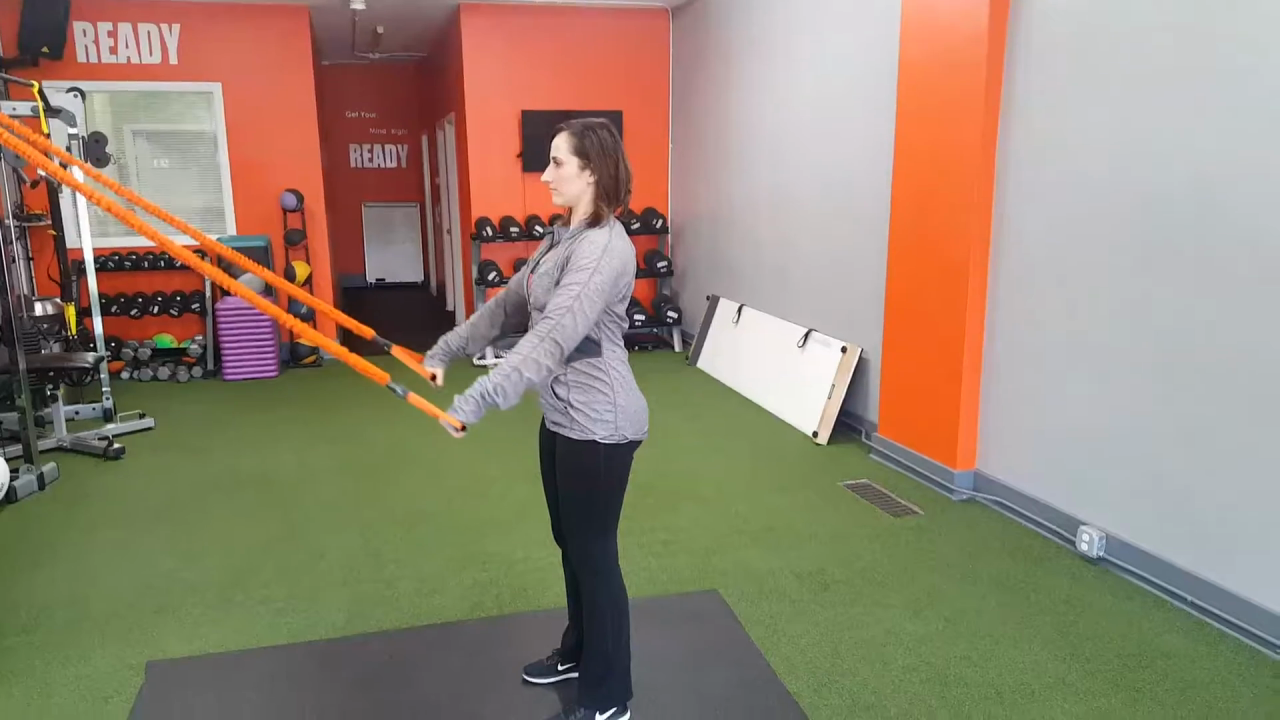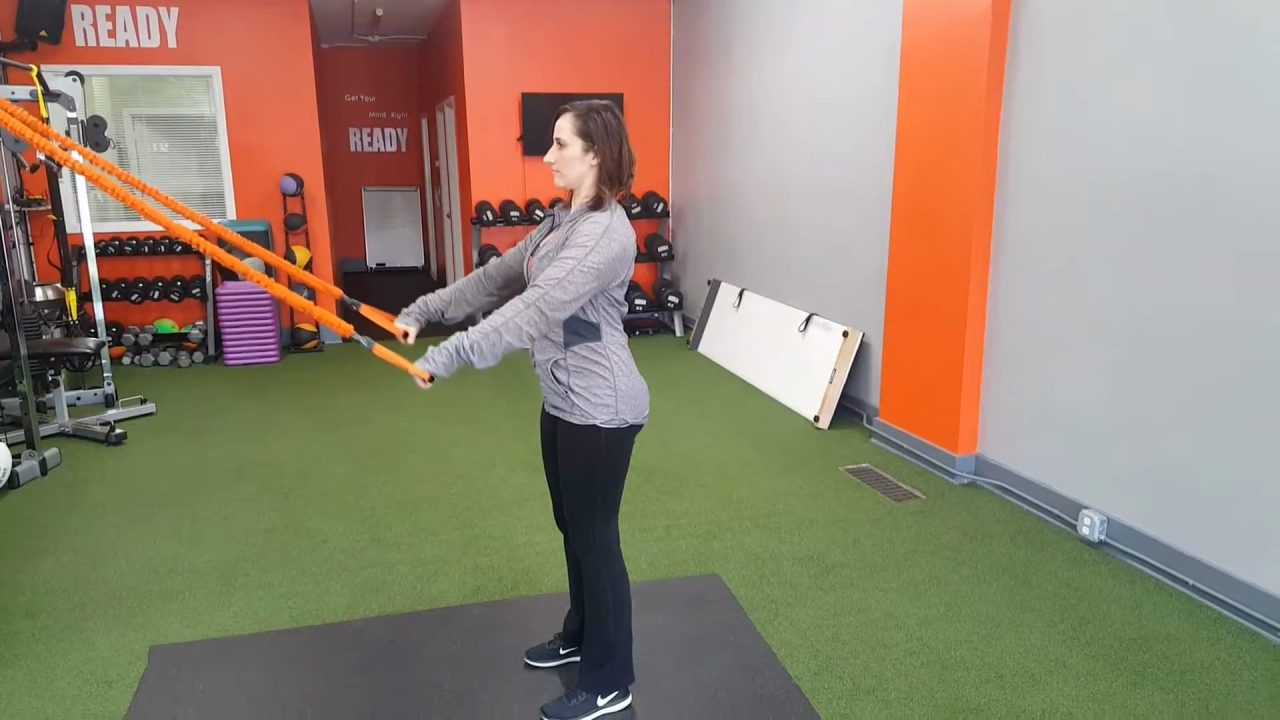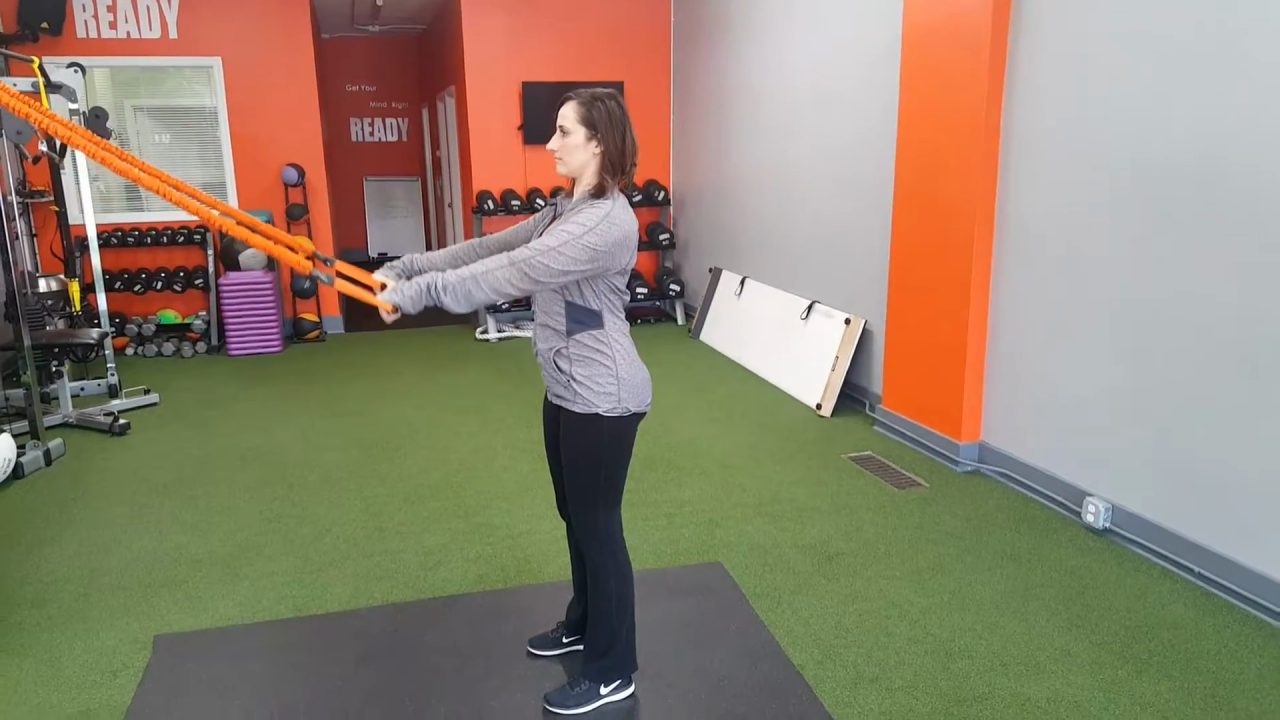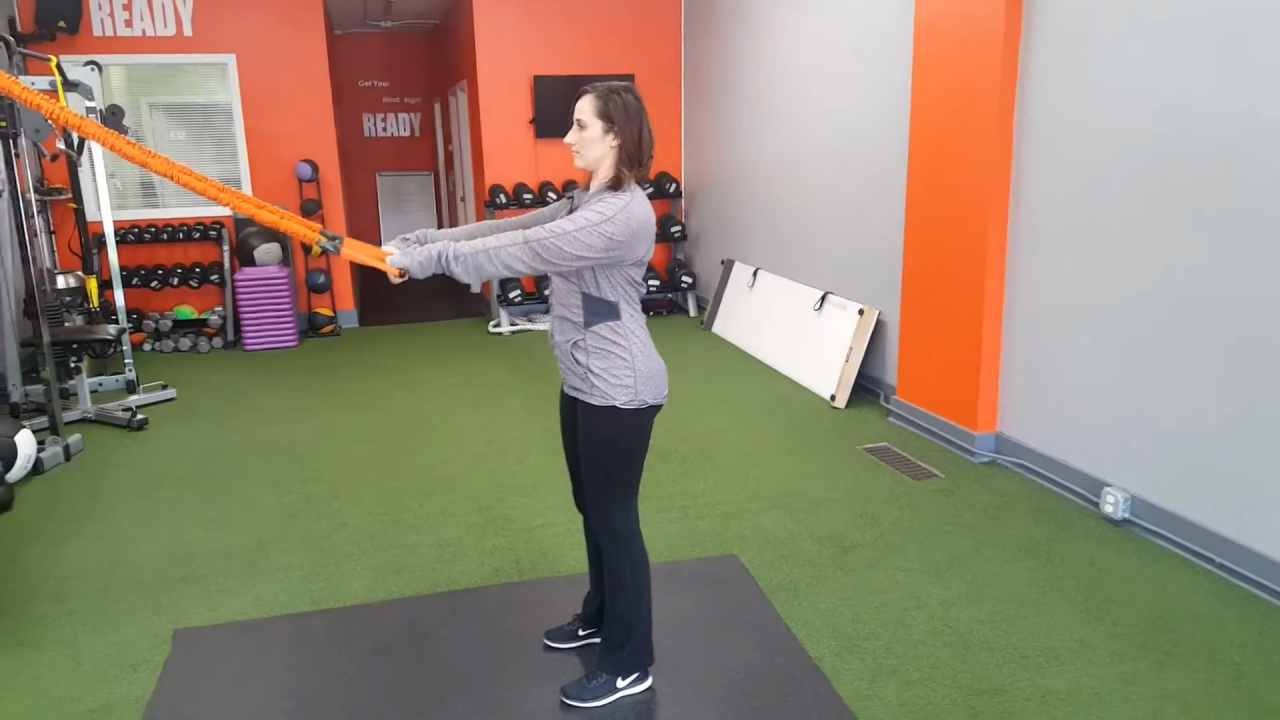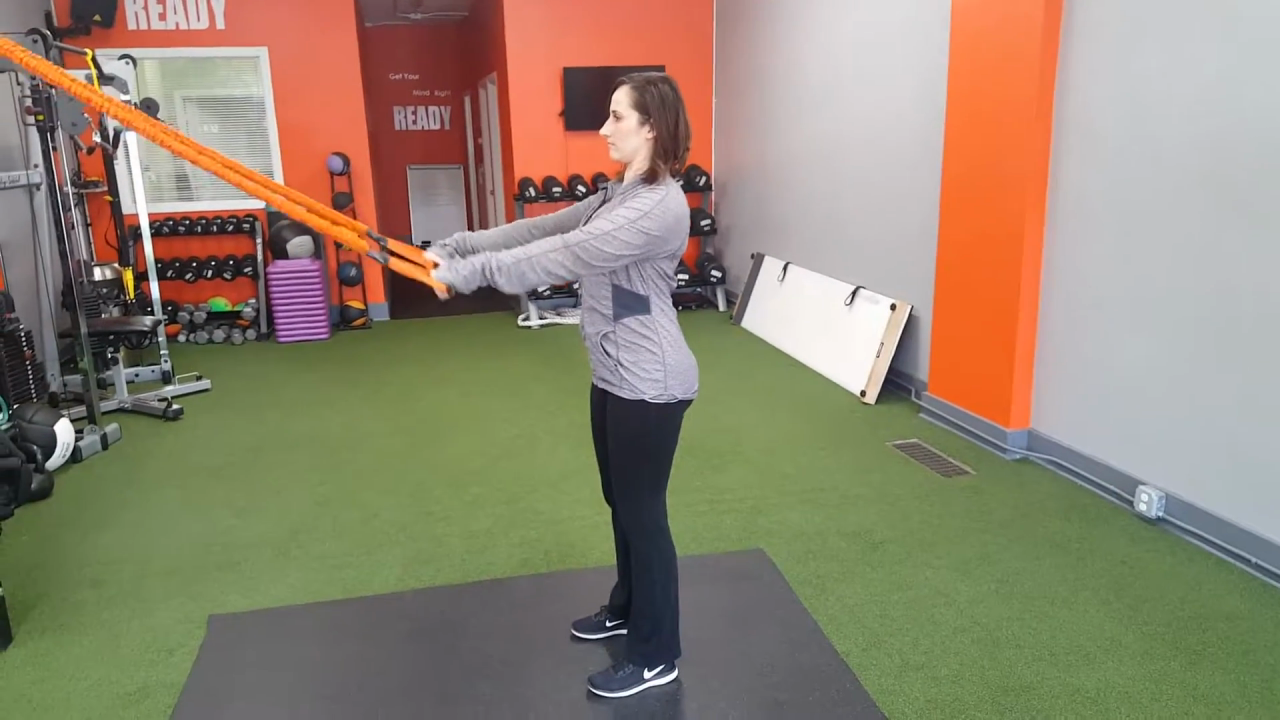
dt=0.5s
person 1, frame 1
left shoulder: (604, 248)
right shoulder: (564, 238)
left elbow: (553, 336)
right elbow: (509, 305)
left wrist: (476, 401)
right wrist: (445, 351)
left hip: (599, 426)
right hip: (563, 419)
left knee: (594, 553)
right knee: (571, 544)
right ankle: (578, 650)
person 1, frame 2
left shoulder: (606, 232)
right shoulder: (563, 221)
left elbow: (538, 308)
right elbow: (499, 277)
left wrist: (448, 356)
right wrist: (422, 311)
left hip: (600, 409)
right hip: (563, 402)
left knee: (594, 537)
right knee: (572, 528)
right ankle: (580, 634)
person 1, frame 3
left shoulder: (608, 221)
right shoulder: (566, 210)
left elbow: (518, 271)
right elbow: (493, 246)
left wrist: (420, 291)
right wrist: (405, 268)
left hip: (602, 398)
right hip: (566, 391)
left knee: (598, 526)
right knee: (575, 517)
right ankle: (583, 623)
person 1, frame 4
left shoulder: (624, 212)
right shoulder: (585, 202)
left elbow: (528, 250)
right elbow: (510, 227)
left wrist: (429, 258)
right wrist: (416, 241)
left hip: (619, 390)
right hip: (584, 383)
left knee: (614, 518)
right knee: (592, 509)
left ankle: (629, 664)
right ankle: (600, 616)
person 1, frame 5
left shoulder: (660, 205)
right shoulder: (618, 195)
left elbow: (571, 254)
right elbow: (544, 229)
left wrist: (471, 273)
right wrist: (458, 247)
left hip: (649, 384)
right hip: (614, 376)
left knee: (642, 511)
right knee: (620, 502)
left ankle: (656, 657)
right ankle: (627, 606)
